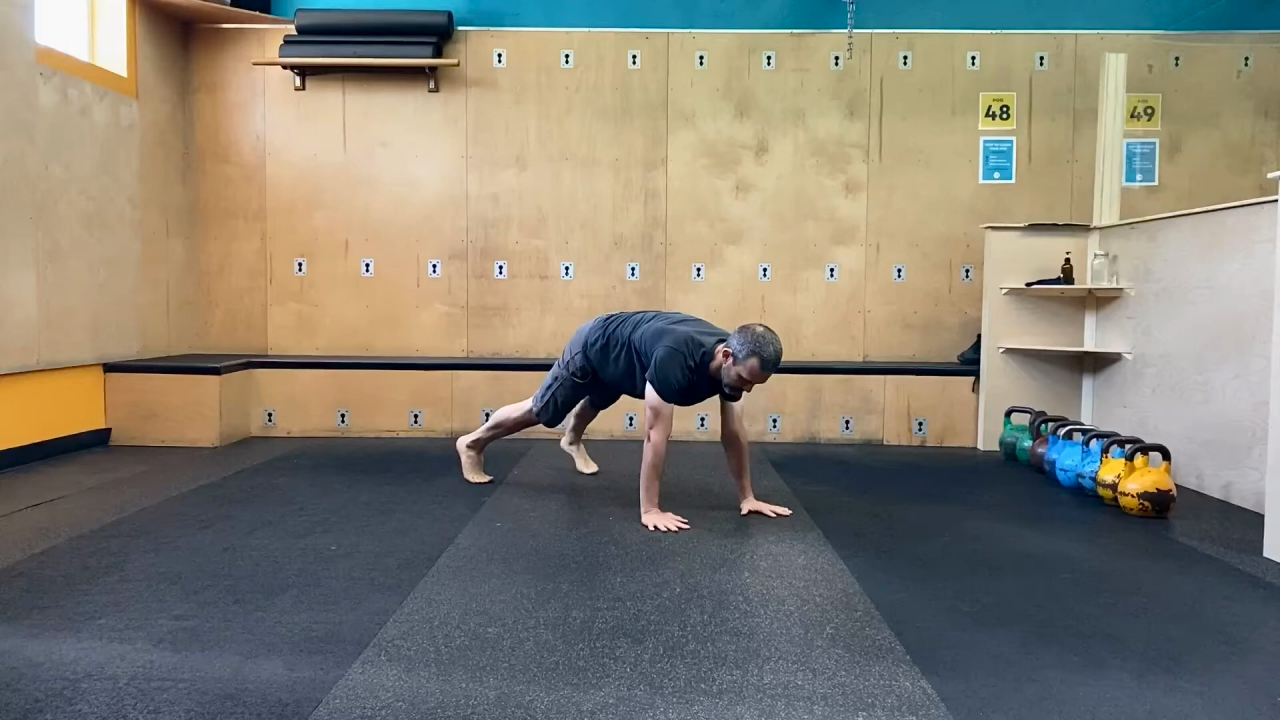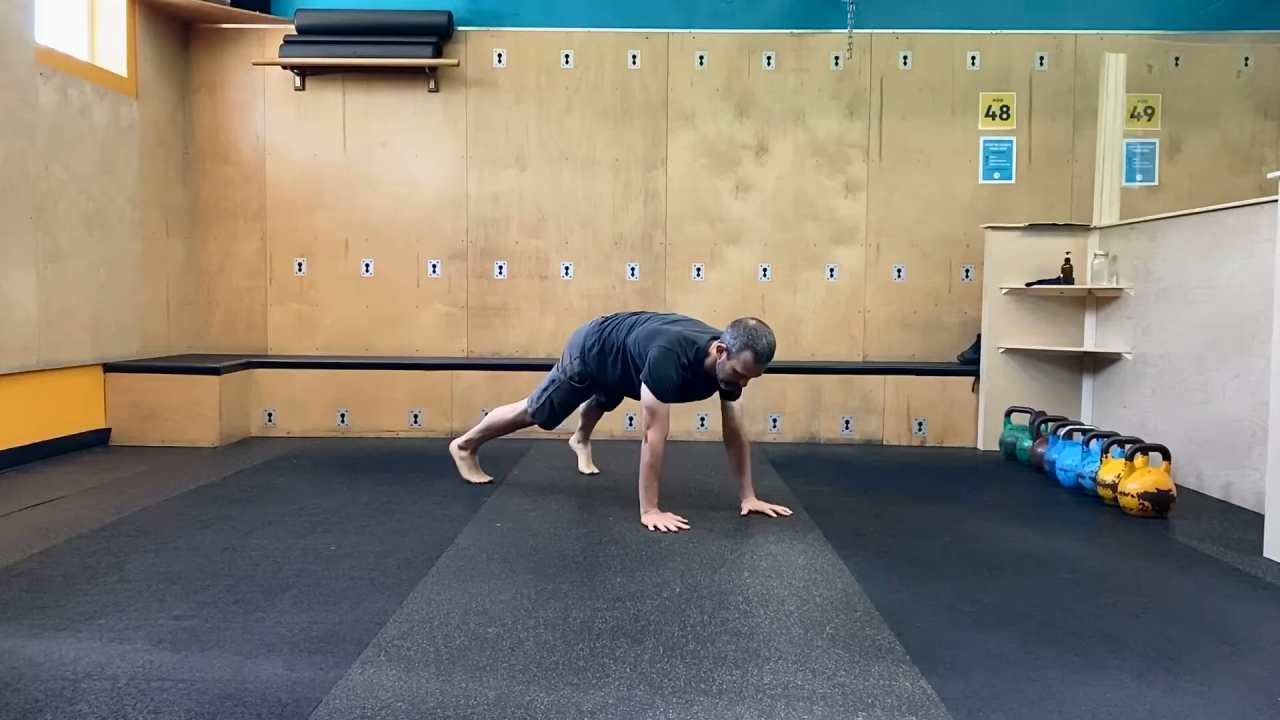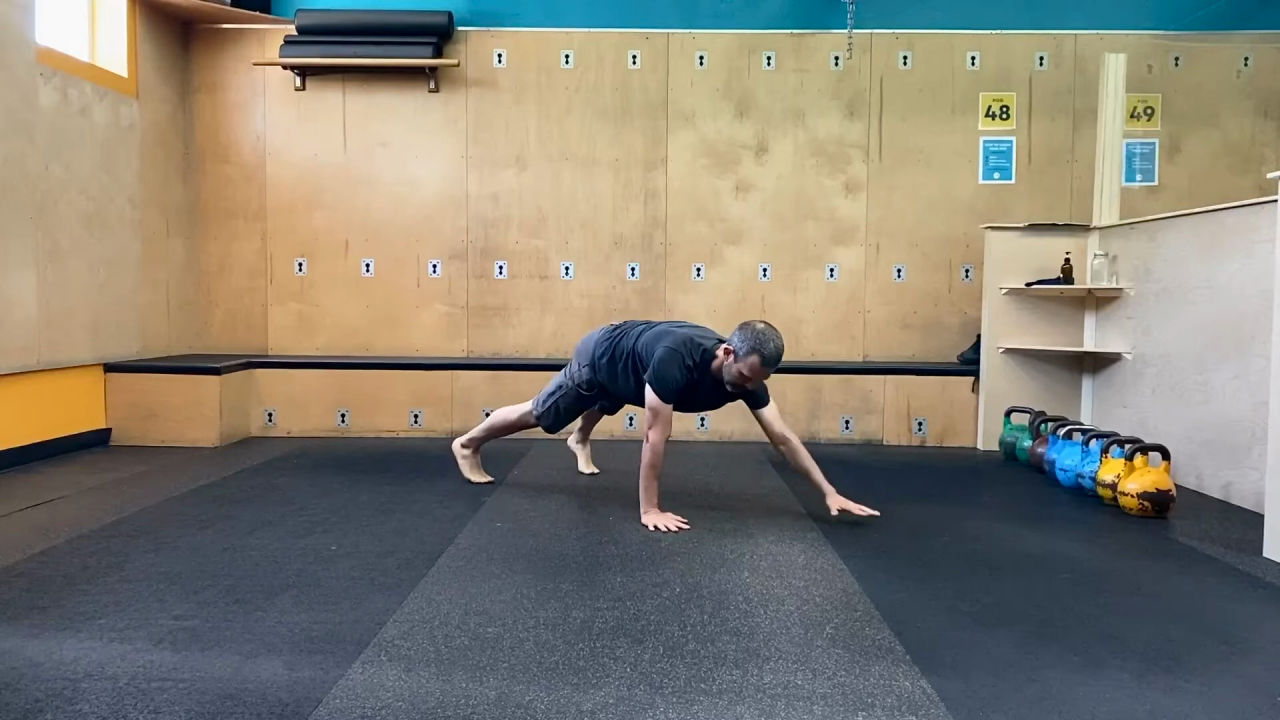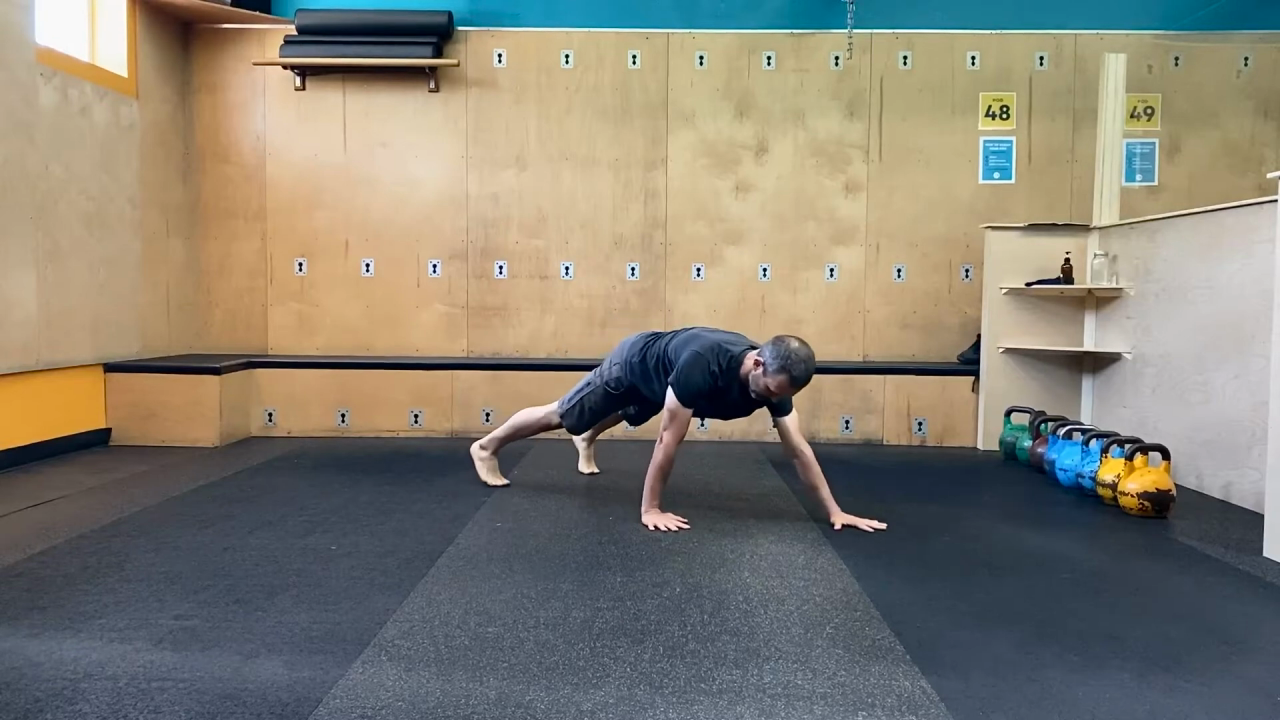
dt=0.4s
person 1, frame 1
left shoulder: (736, 360)
right shoulder: (676, 356)
left elbow: (733, 435)
right elbow: (656, 434)
left wrist: (747, 497)
right wrist: (650, 510)
left hip: (623, 348)
right hip: (594, 346)
left knee: (597, 402)
right knee: (538, 411)
left ankle: (573, 439)
right ankle: (472, 444)
person 1, frame 2
left shoulder: (731, 361)
right shoulder: (670, 356)
left elbow: (734, 432)
right elbow: (654, 434)
left wrist: (747, 496)
right wrist: (649, 510)
left hip: (619, 356)
right hip: (591, 349)
left knee: (602, 401)
right knee: (533, 413)
left ankle: (581, 440)
right ankle: (466, 446)
person 1, frame 3
left shoulder: (747, 370)
right shoulder: (676, 359)
left elbow: (781, 436)
right elbow: (655, 436)
left wrist: (830, 494)
right wrist: (649, 511)
left hip: (625, 366)
right hip: (599, 355)
left knee: (605, 404)
right knee: (539, 414)
left ankle: (580, 440)
right ankle: (468, 445)
person 1, frame 4
left shoulder: (773, 380)
right shoulder: (703, 364)
left elbow: (798, 447)
right elbow: (669, 438)
left wrist: (835, 511)
right wrist: (650, 510)
left hip: (651, 384)
right hip: (633, 362)
left knee: (626, 414)
right knee: (561, 415)
left ankle: (587, 441)
right ankle: (487, 448)
